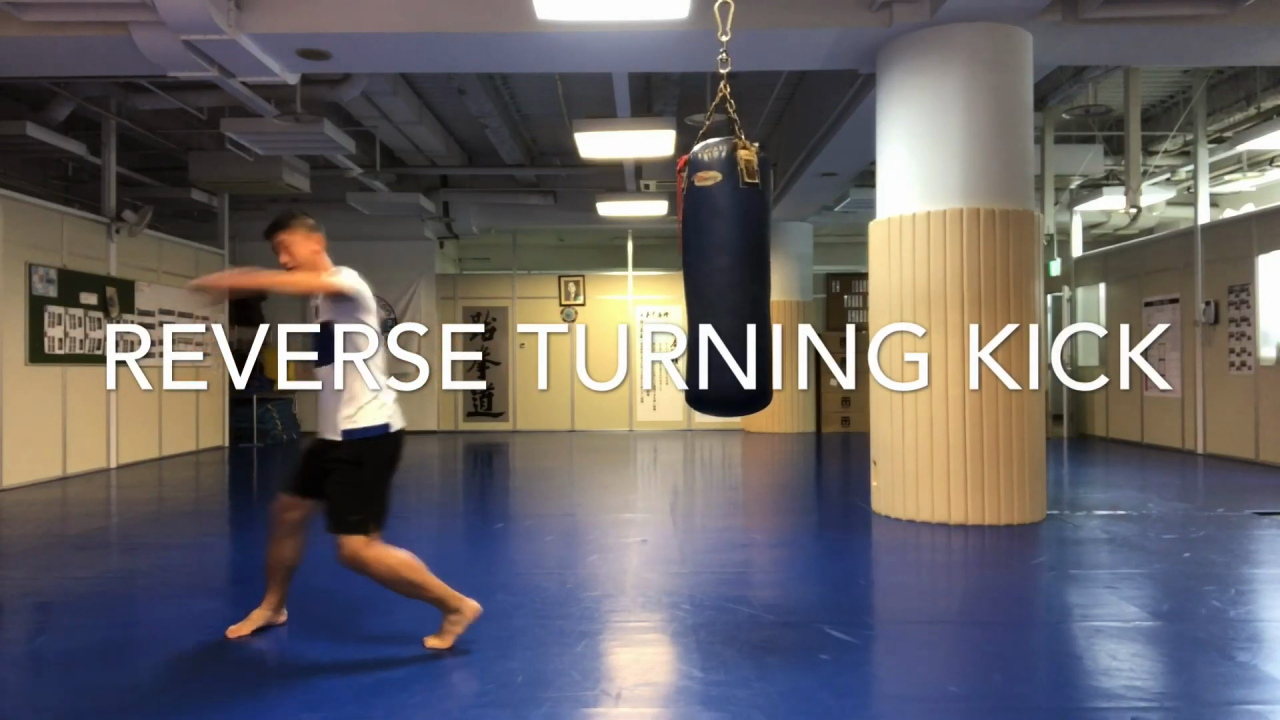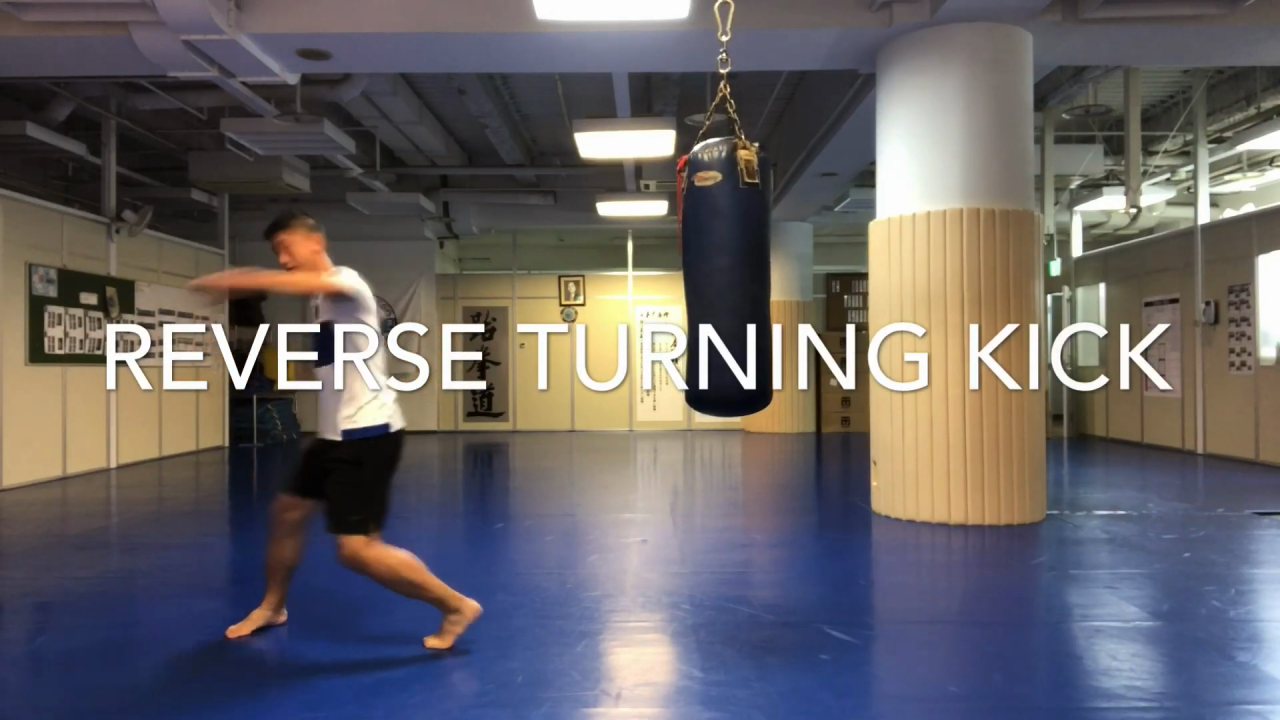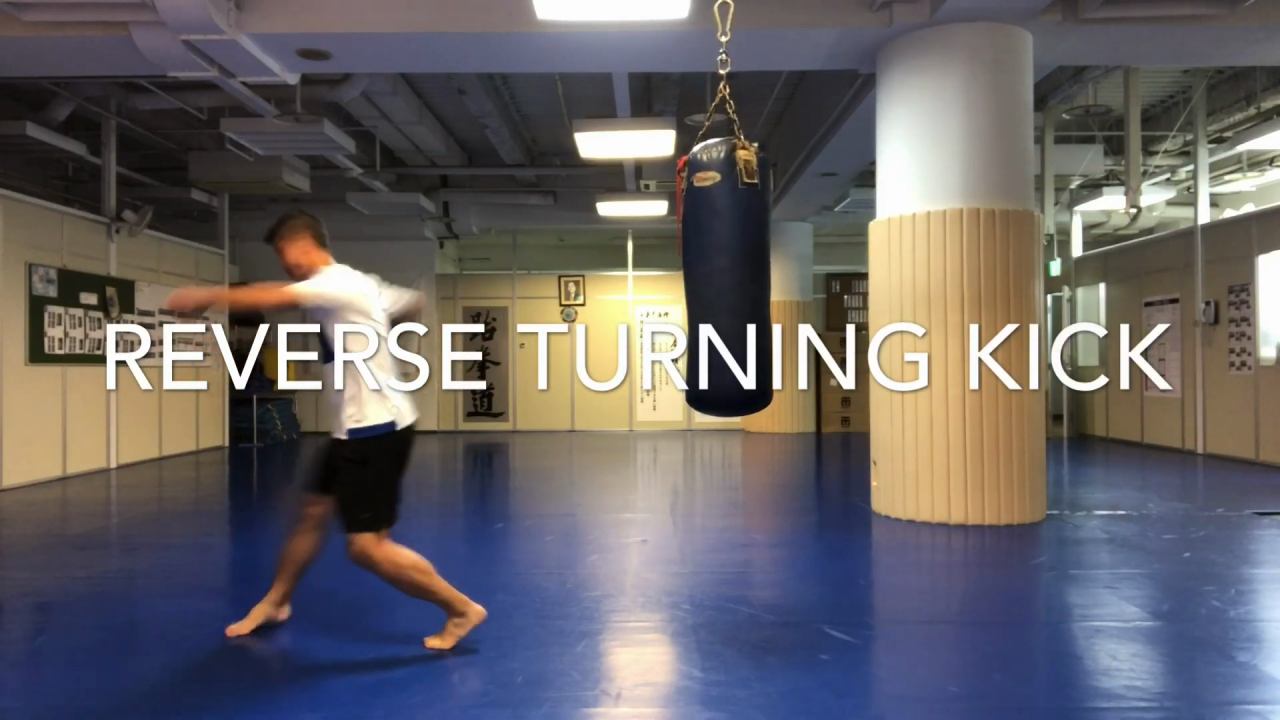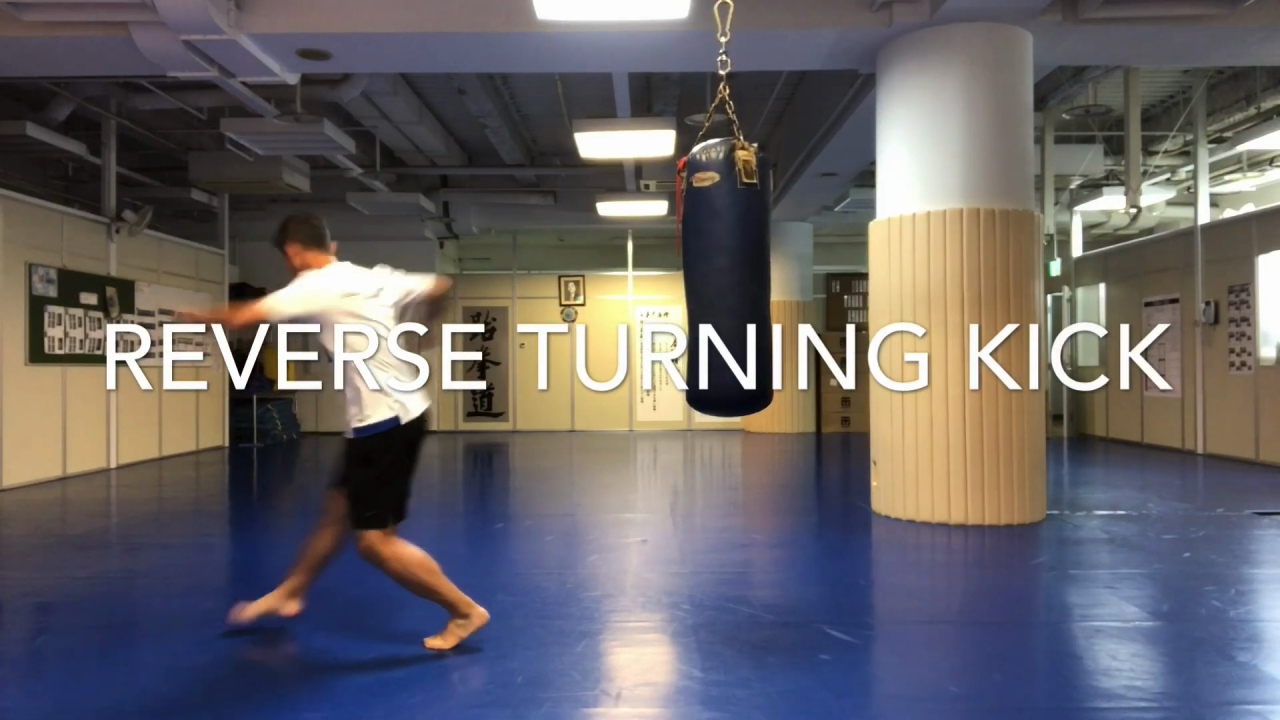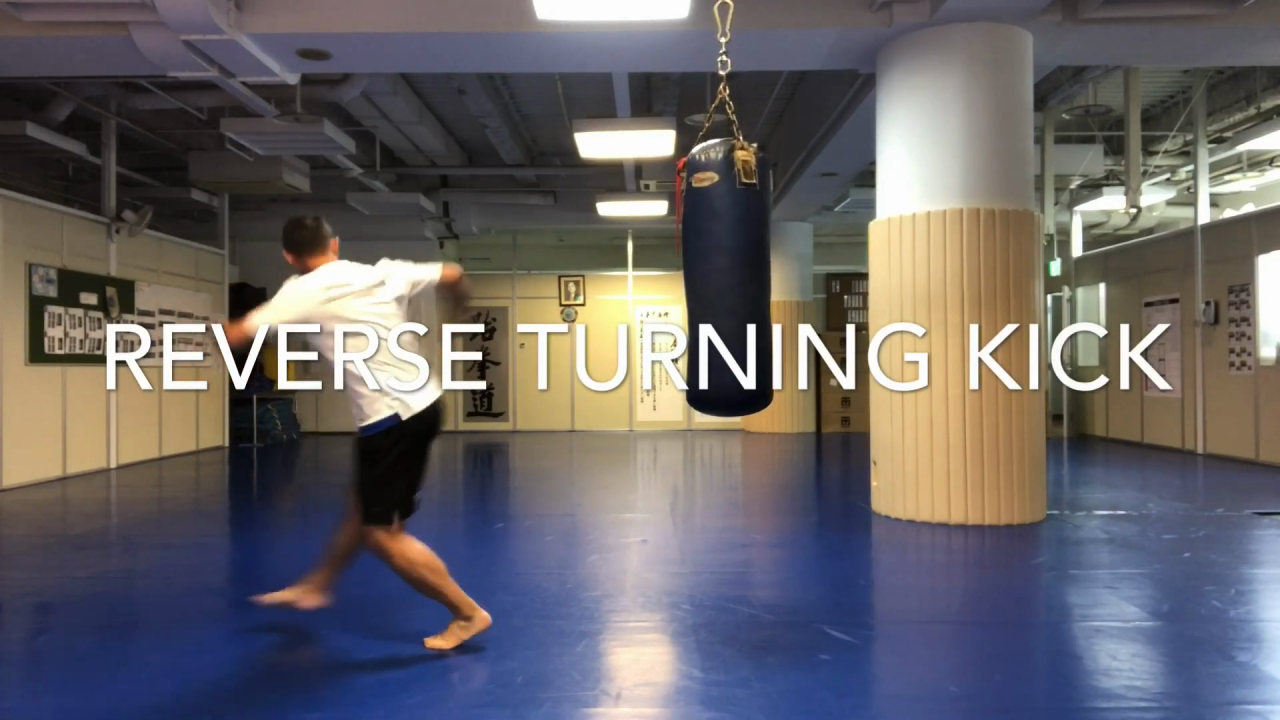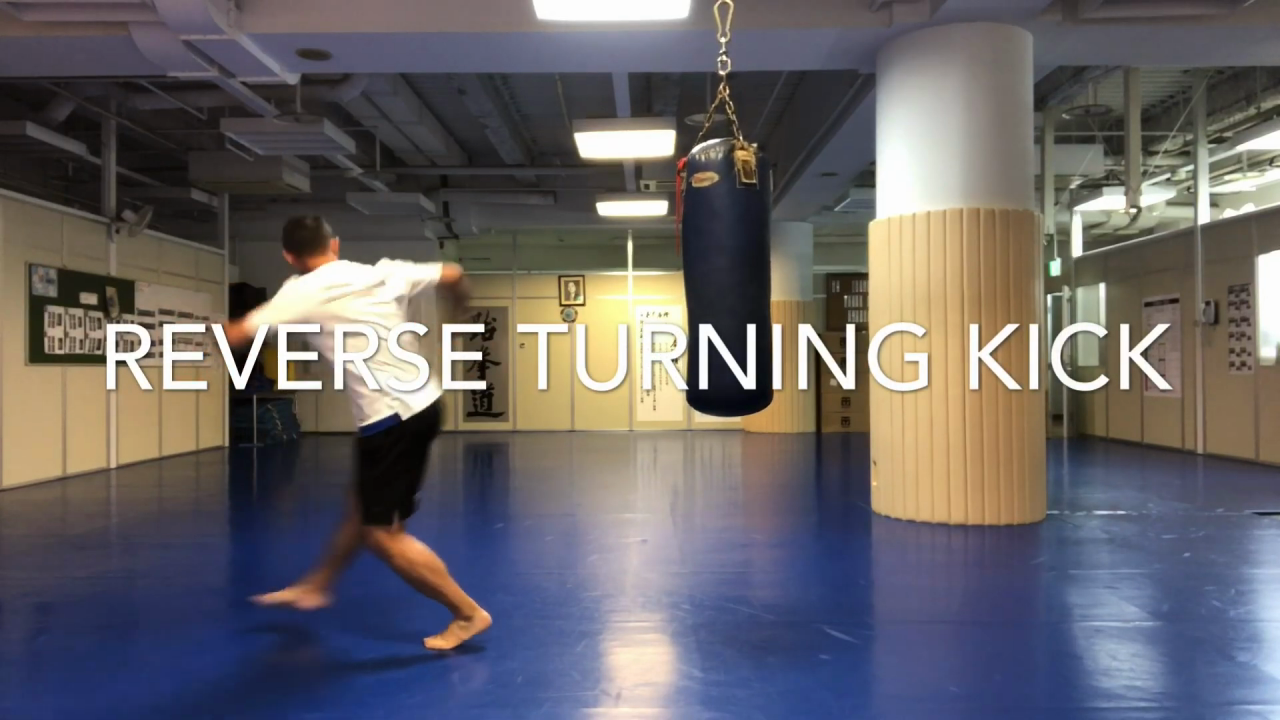
dt=0.1s
person 1, frame 1
left shoulder: (345, 287)
right shoulder: (322, 301)
left elbow: (327, 282)
left wrist: (242, 279)
left hip: (367, 435)
right hip: (336, 435)
left knee: (358, 549)
right knee: (287, 513)
left ankle: (456, 606)
right ankle: (273, 606)
person 1, frame 2
left shoulder: (345, 283)
right shoulder: (327, 297)
left elbow: (310, 281)
left wrist: (239, 279)
left hip: (366, 433)
right hip: (336, 433)
left knee: (357, 549)
right knee: (288, 512)
left ankle: (459, 608)
right ankle: (272, 606)
person 1, frame 3
left shoulder: (336, 285)
right shoulder: (364, 284)
left elbow: (274, 297)
right elbow: (413, 302)
left wrist: (207, 297)
left hip: (376, 430)
right hip: (359, 430)
left knee: (368, 545)
right knee: (315, 512)
left ankle: (462, 609)
right ankle: (275, 601)
person 1, frame 4
left shoulder: (313, 288)
right shoulder: (376, 278)
left elbow: (245, 318)
right elbow: (438, 287)
left wrist: (199, 317)
right wrist: (425, 318)
left hip: (385, 424)
right hip: (401, 413)
left knee: (376, 538)
right knee: (341, 508)
left ankle: (464, 612)
right ankle: (290, 591)
person 1, frame 5
left shoulder: (304, 291)
right shoulder: (384, 271)
left elbow: (237, 335)
right elbow: (453, 274)
left wrist: (216, 330)
right wrist: (456, 306)
left hip: (391, 419)
right hip: (420, 405)
left knee: (385, 535)
right knee: (363, 506)
left ankle: (469, 615)
right ankle: (316, 585)
person 1, frame 6
left shoulder: (299, 293)
right shoulder: (384, 272)
left elbow: (236, 337)
right elbow: (452, 276)
left wrist: (227, 335)
right wrist: (461, 308)
left hip: (393, 419)
right hip: (425, 402)
left knee: (385, 534)
right knee: (363, 507)
left ankle: (469, 615)
right ankle: (318, 586)
